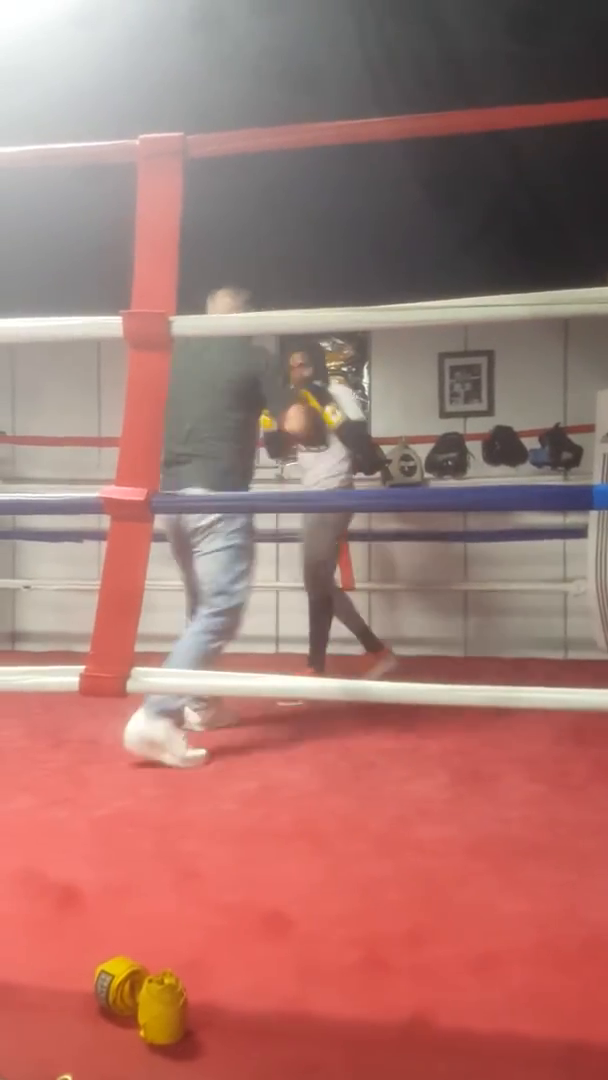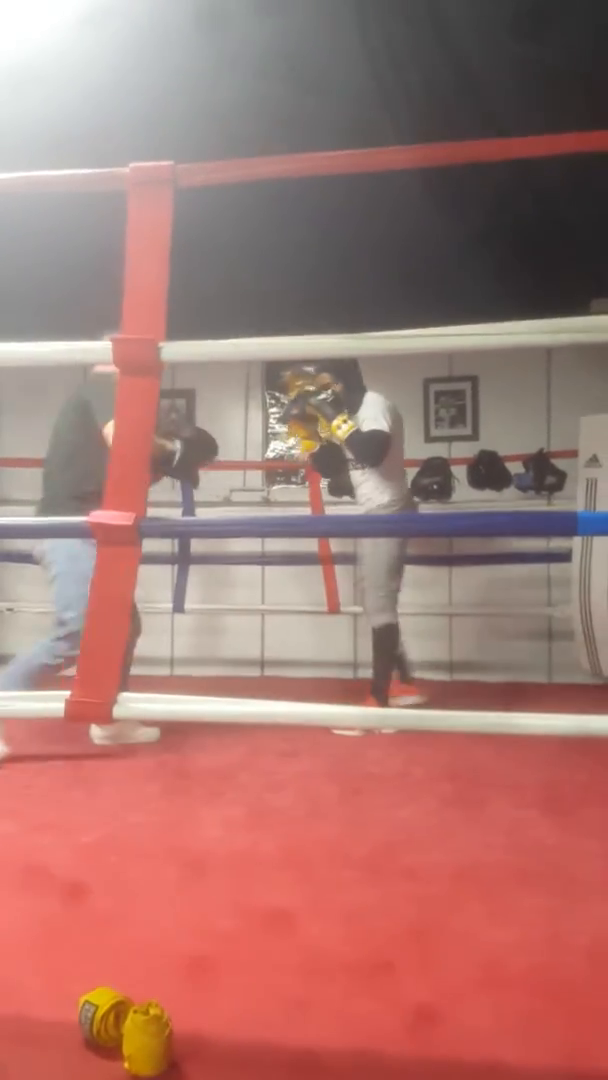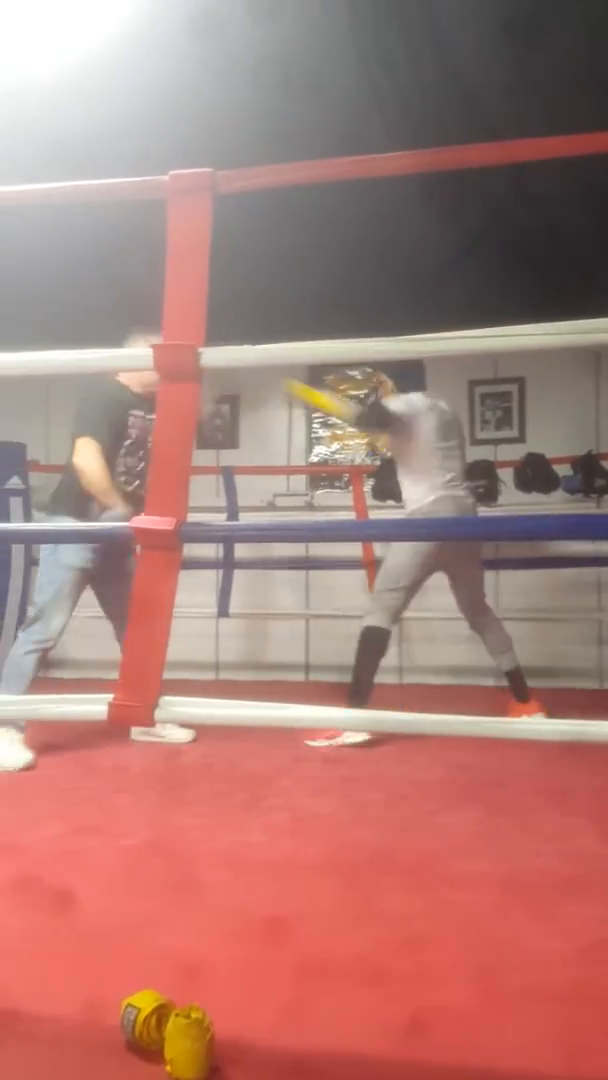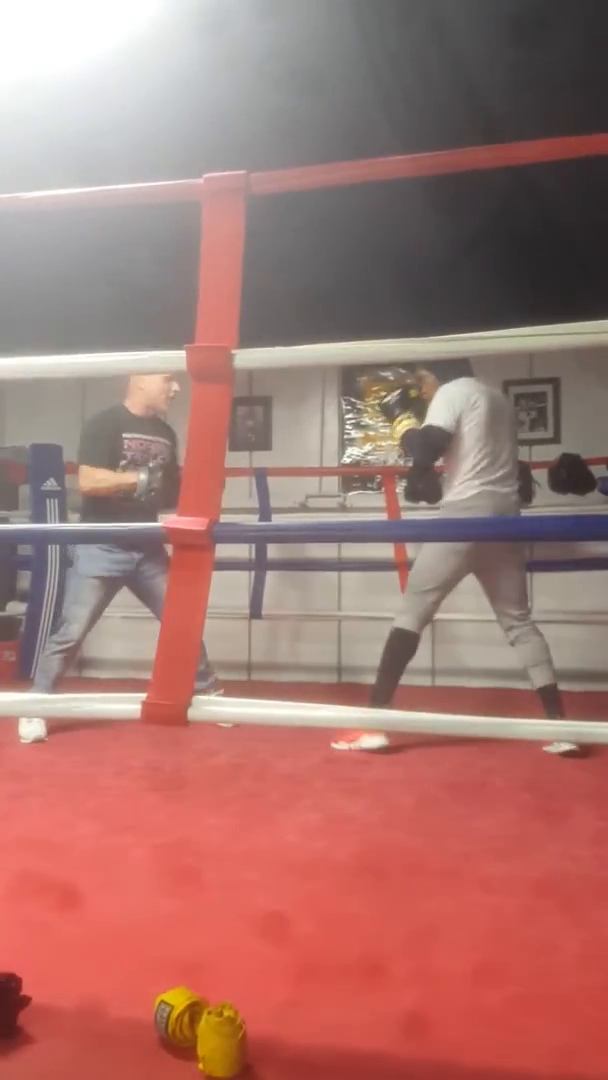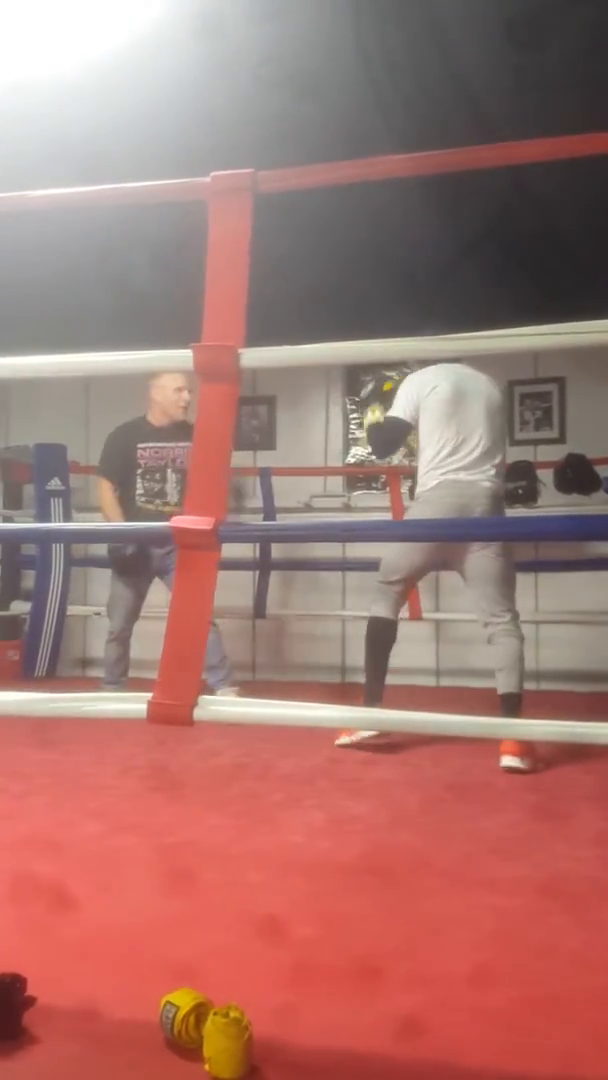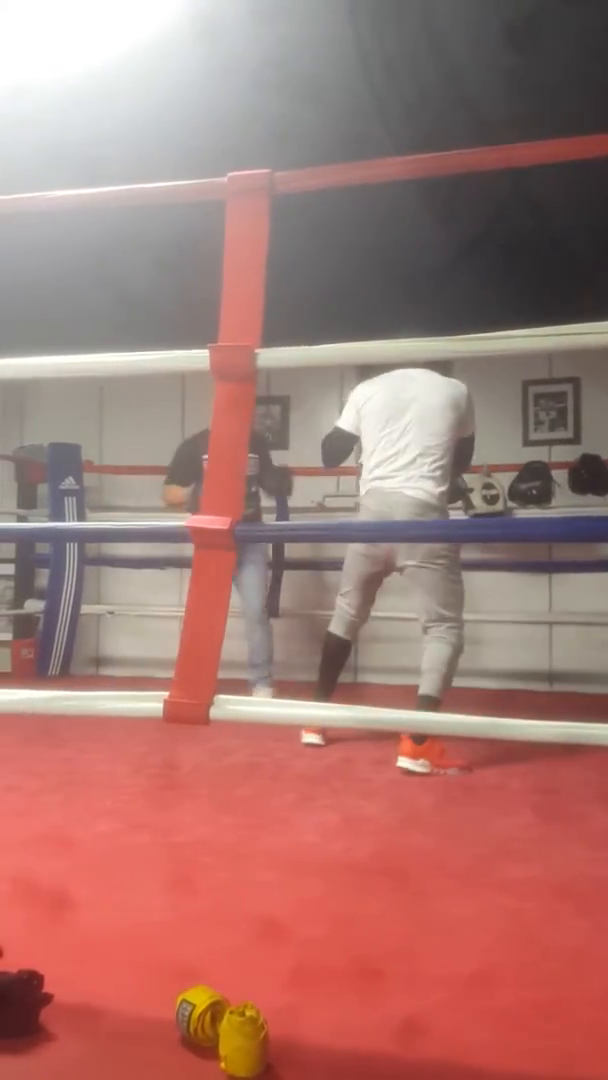
dt=0.7s
person 1, frame 1
left shoulder: (338, 392)
left elbow: (359, 440)
right elbow: (276, 447)
left wrist: (323, 400)
left hip: (334, 494)
left knee: (317, 579)
right knee: (321, 581)
left ankle: (314, 670)
right ankle: (376, 650)
person 1, frame 2
left shoulder: (374, 404)
right shoulder: (348, 413)
left elbow: (372, 452)
right elbow: (329, 469)
left wrist: (333, 416)
right wrist: (305, 426)
left hip: (388, 514)
right hip: (371, 516)
left knee: (379, 601)
right knee: (376, 601)
left ankle: (379, 703)
right ankle: (404, 683)
person 1, frame 3
left shoulder: (411, 404)
right shoulder: (444, 410)
left elbow: (372, 418)
left hip: (428, 518)
right hip: (462, 515)
left knee: (382, 606)
right knee: (478, 611)
right ankle: (525, 702)
person 1, frame 4
left shoulder: (454, 392)
right shoulder: (498, 400)
left elbow: (425, 450)
left wrist: (401, 416)
left hip: (466, 514)
right hip: (505, 514)
left knee: (414, 609)
right knee: (519, 621)
right ankle: (558, 724)
person 1, frame 5
left shoulder: (420, 381)
right shoulder: (491, 387)
left elbow: (383, 443)
left wrist: (374, 410)
left hip: (437, 502)
right hip: (486, 504)
left knee: (387, 592)
right knee: (502, 619)
left ankle: (370, 711)
right ankle: (512, 740)
person 1, frame 6
left shoulder: (367, 390)
right shoulder: (455, 391)
left elbow: (331, 455)
right elbow: (461, 460)
left hip: (374, 511)
right hip: (422, 513)
left knee: (348, 611)
right knee: (443, 625)
right ankle: (417, 745)
person 2, frame 1
left shoulder: (173, 358)
right shoulder: (256, 359)
right elbow: (298, 423)
left hip: (173, 497)
right hip: (217, 498)
left knee: (205, 603)
right knee: (218, 612)
left ankle: (200, 703)
right ankle: (156, 719)
person 2, frame 2
left shoulder: (97, 392)
right shoulder: (104, 387)
left wrist: (165, 461)
right wrist: (175, 450)
right hip: (71, 532)
left knee: (123, 626)
right knee: (71, 634)
left ankle: (108, 720)
person 2, frame 3
left shoulder: (148, 404)
right shoulder: (106, 397)
right elbow: (86, 458)
right wrist: (118, 513)
left hip: (114, 538)
right hip: (73, 531)
right knee: (45, 630)
person 2, frame 4
left shoulder: (164, 433)
right shoulder: (104, 424)
right elbow: (88, 481)
left wrist: (174, 487)
right wrist: (141, 479)
left hip: (147, 548)
right hip: (102, 548)
right knee: (71, 631)
left ankle: (206, 693)
person 2, frame 5
left shoulder: (191, 435)
right shoulder: (124, 436)
right elbow: (105, 491)
left hip: (178, 545)
right hip: (134, 547)
right knee: (119, 626)
left ankle: (225, 689)
right ankle: (112, 691)
person 2, frame 6
left shoulder: (256, 443)
right shoulder: (195, 447)
left elbow: (271, 483)
right elbow: (170, 495)
left wrist: (279, 481)
right wrist: (195, 495)
left hip: (249, 542)
left knee: (257, 613)
left ankle: (262, 686)
